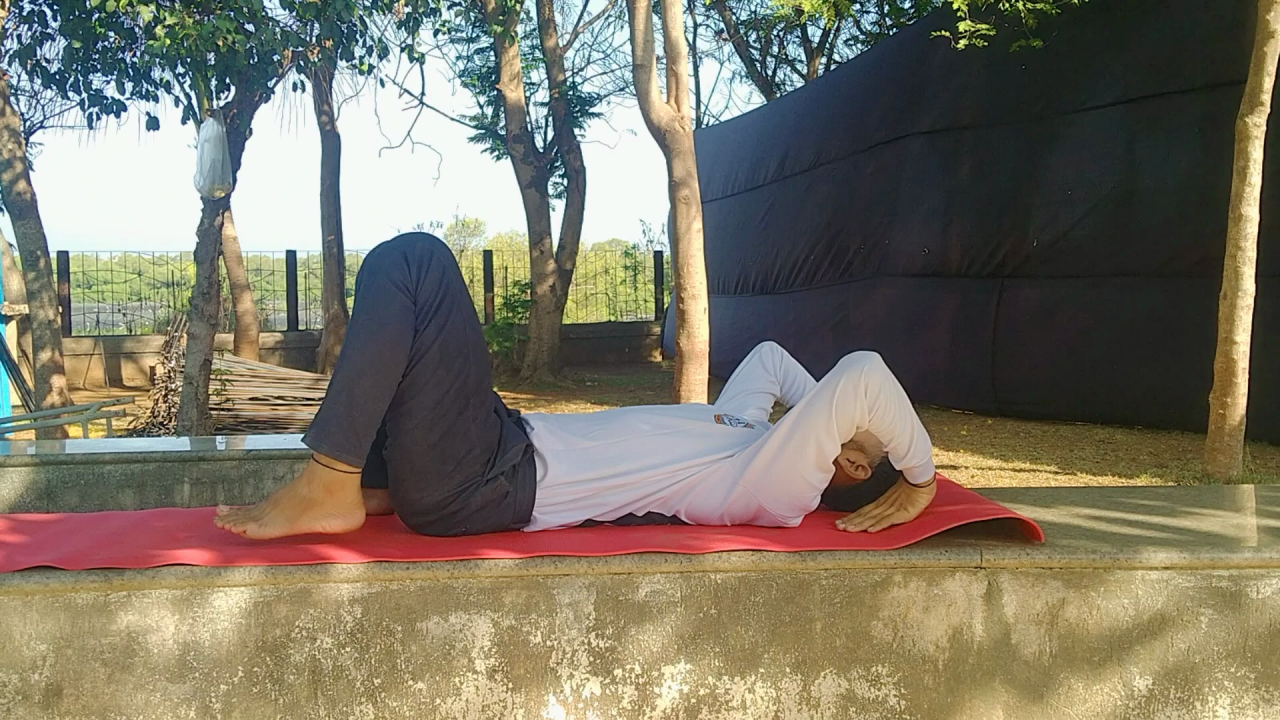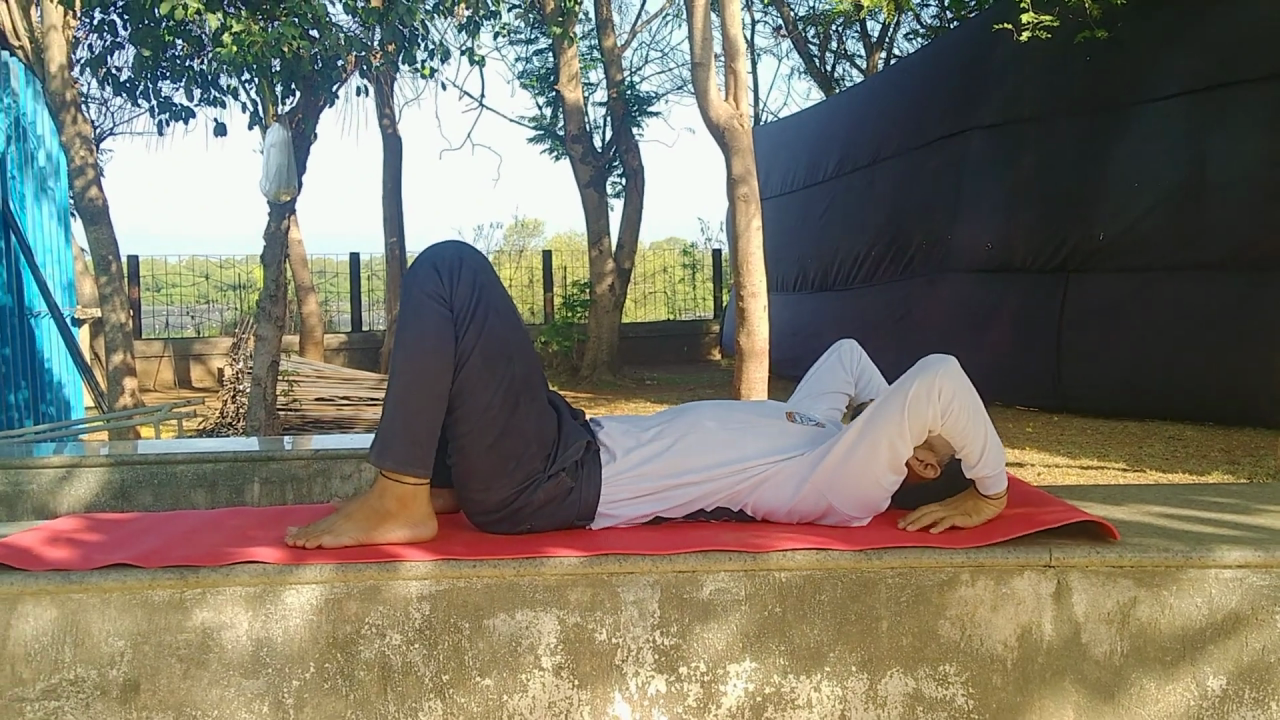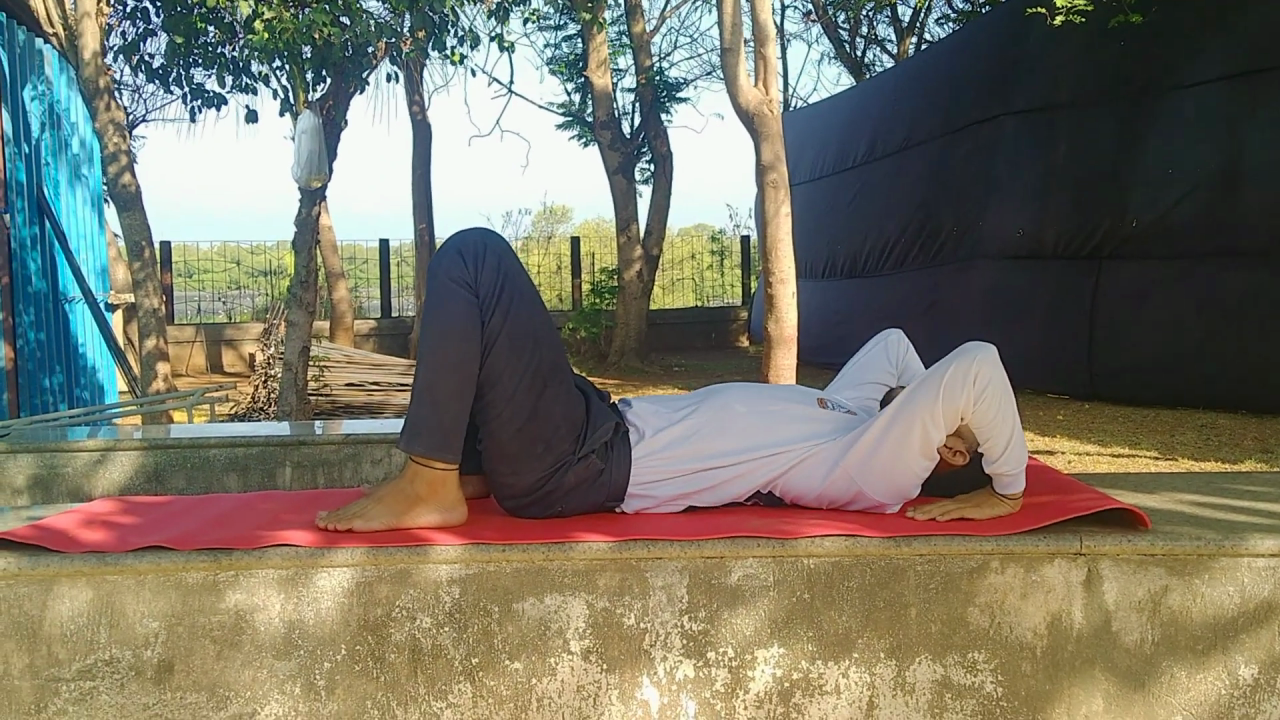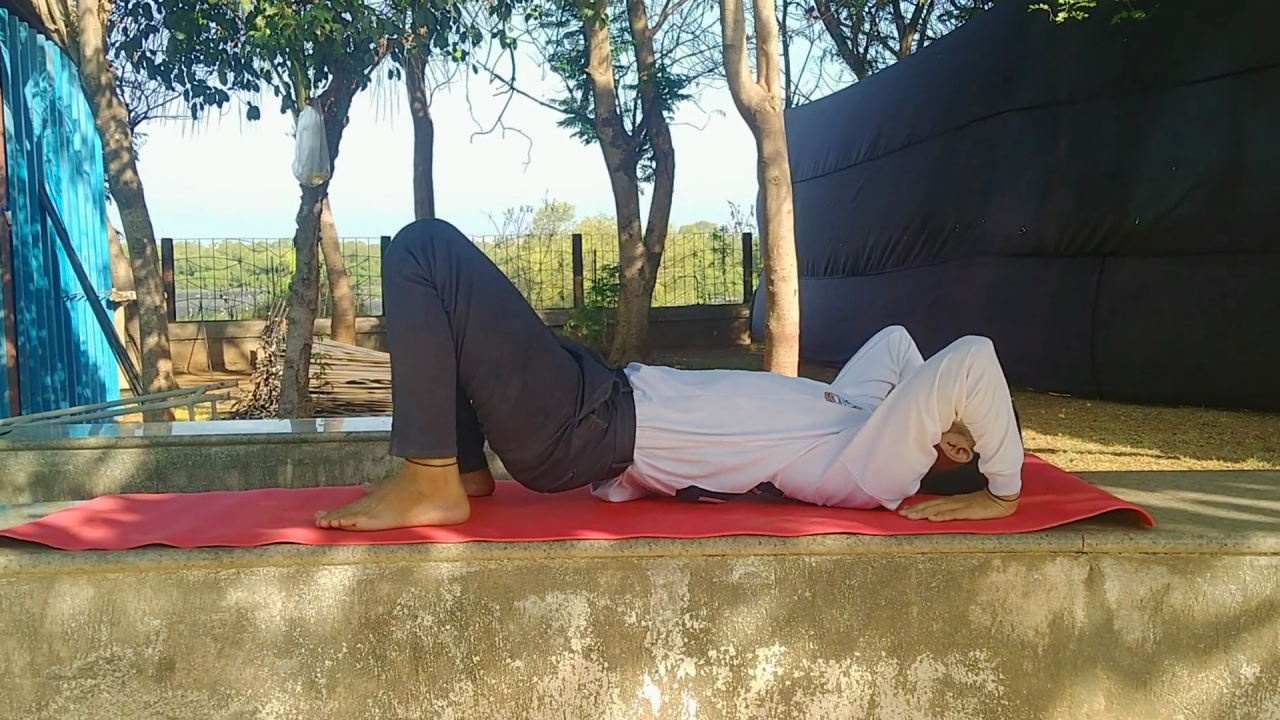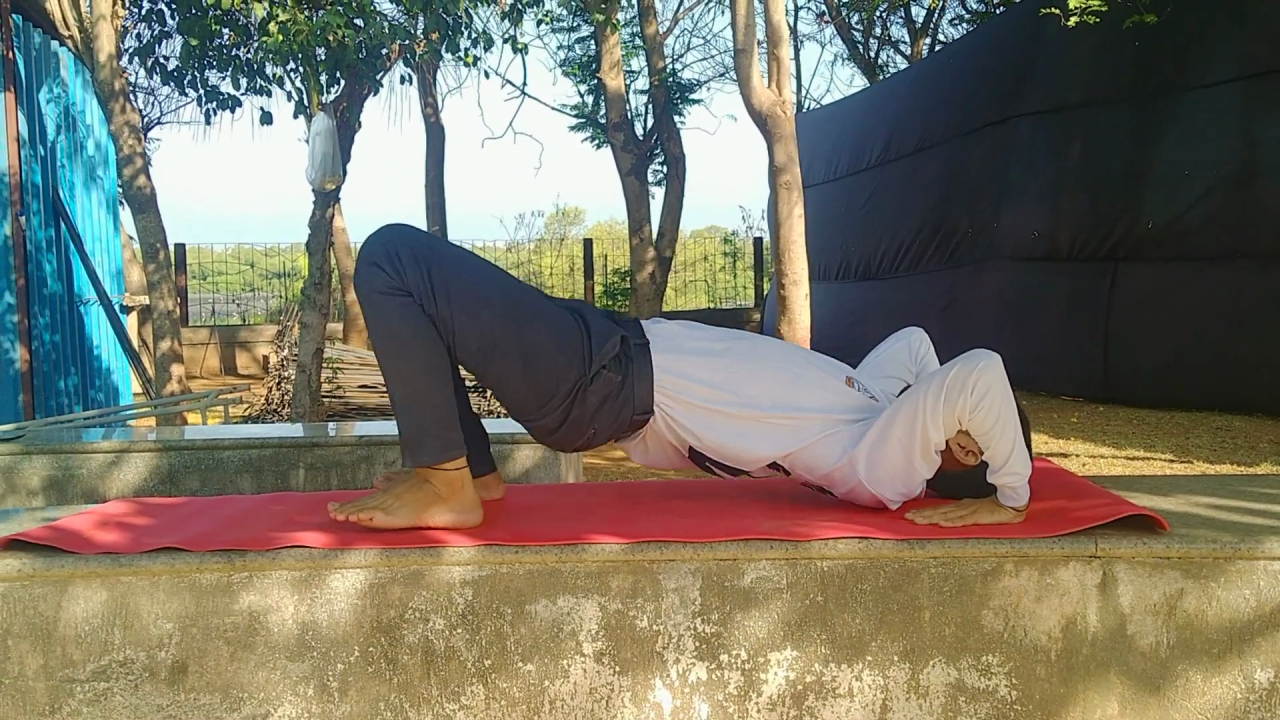
dt=0.5s
person 1, frame 1
left shoulder: (787, 488)
right shoulder: (750, 426)
left elbow: (863, 371)
right elbow: (770, 355)
left wrist: (919, 478)
right wrist: (823, 403)
left hip: (472, 484)
right hip: (515, 449)
left knee: (412, 261)
right knee: (404, 269)
left ankle: (328, 492)
right ankle: (367, 486)
person 1, frame 2
left shoulder: (858, 487)
right shoulder: (824, 429)
left elbow: (939, 375)
right elbow: (847, 351)
left wrist: (993, 488)
right wrist: (894, 408)
left hip: (547, 481)
right hip: (579, 446)
left knee: (449, 270)
right knee: (449, 284)
left ankle: (398, 503)
right ankle: (435, 486)
person 1, frame 3
left shoulder: (886, 475)
right shoulder: (856, 414)
left elbow: (976, 362)
right elbow: (891, 341)
left wrist: (1007, 490)
right wrist: (935, 401)
left hip: (573, 464)
right hip: (608, 435)
left knee: (473, 259)
right knee: (474, 268)
left ankle: (428, 487)
right ankle: (462, 471)
person 1, frame 4
left shoulder: (882, 473)
right shoulder: (861, 410)
left elbow: (973, 357)
right elbow: (894, 338)
left wrist: (1003, 490)
right wrist: (934, 397)
left hip: (582, 428)
right hip: (608, 405)
left knee: (421, 252)
right knee: (434, 258)
left ankle: (428, 486)
right ankle: (463, 469)
person 1, frame 5
right shoulder: (879, 424)
right elbow: (917, 337)
left hip: (613, 378)
right hip: (625, 367)
left knee: (388, 260)
right knee: (407, 264)
left ankle: (442, 485)
right ankle: (470, 470)
